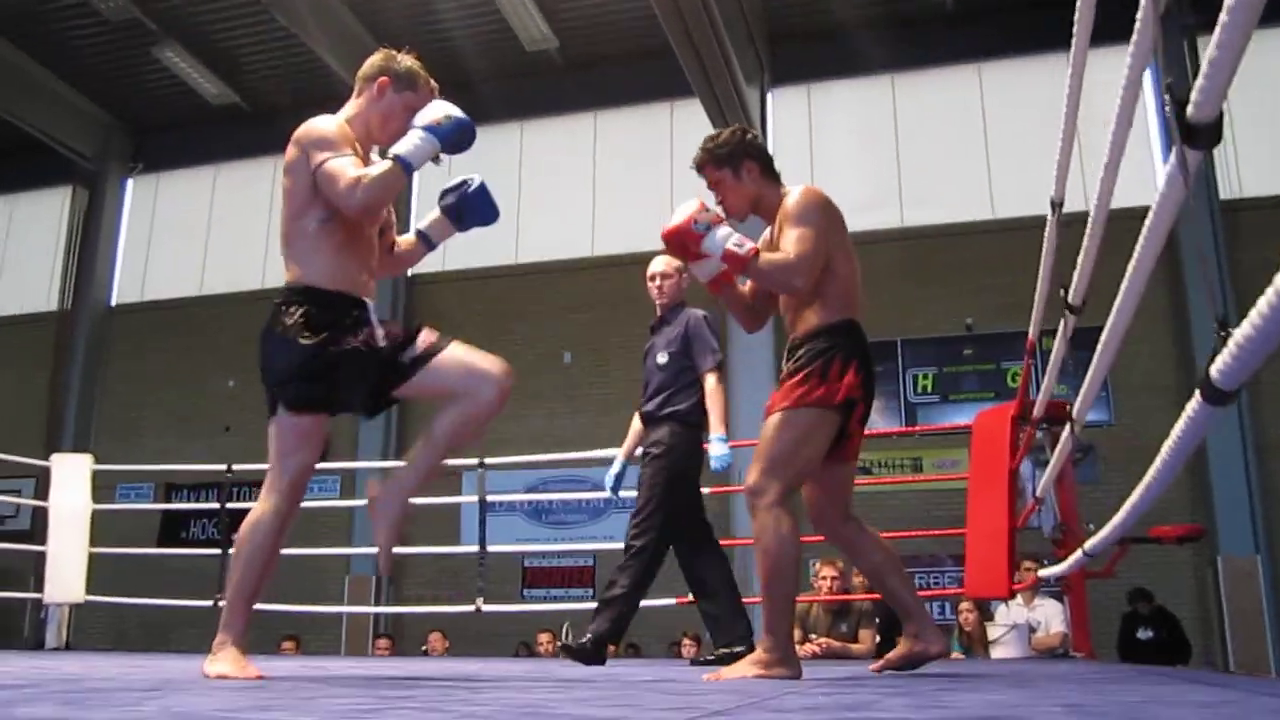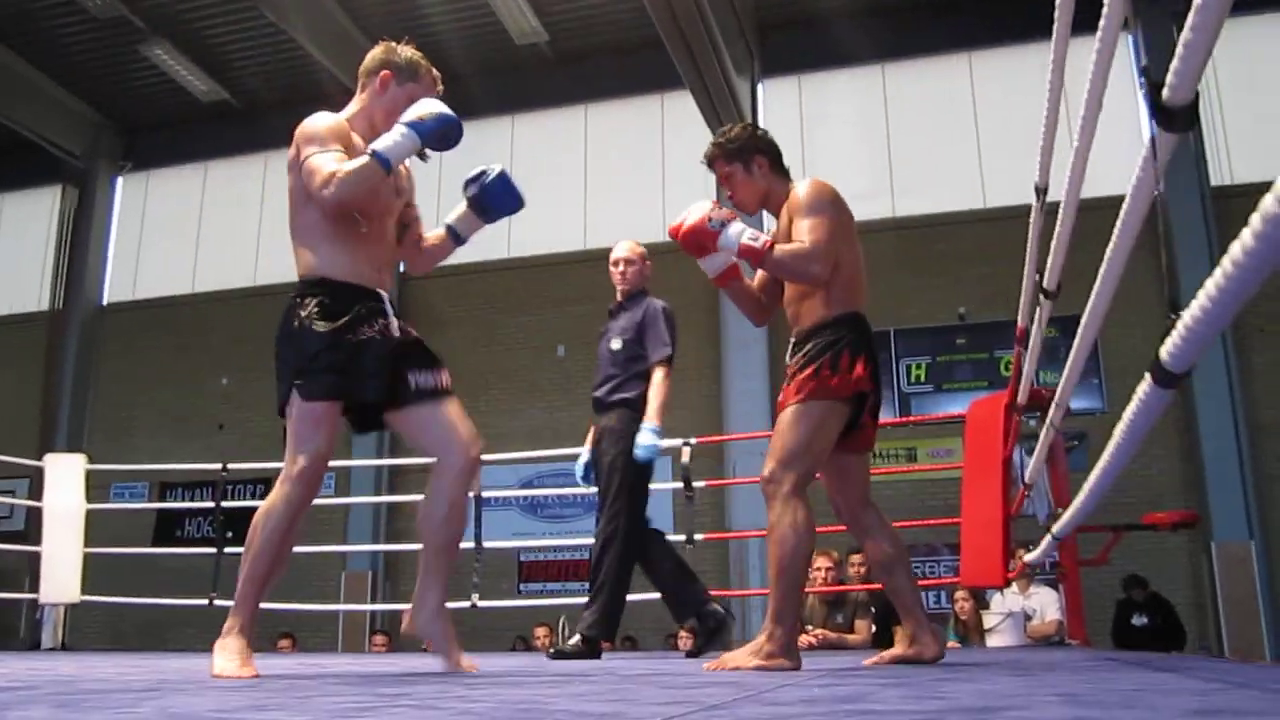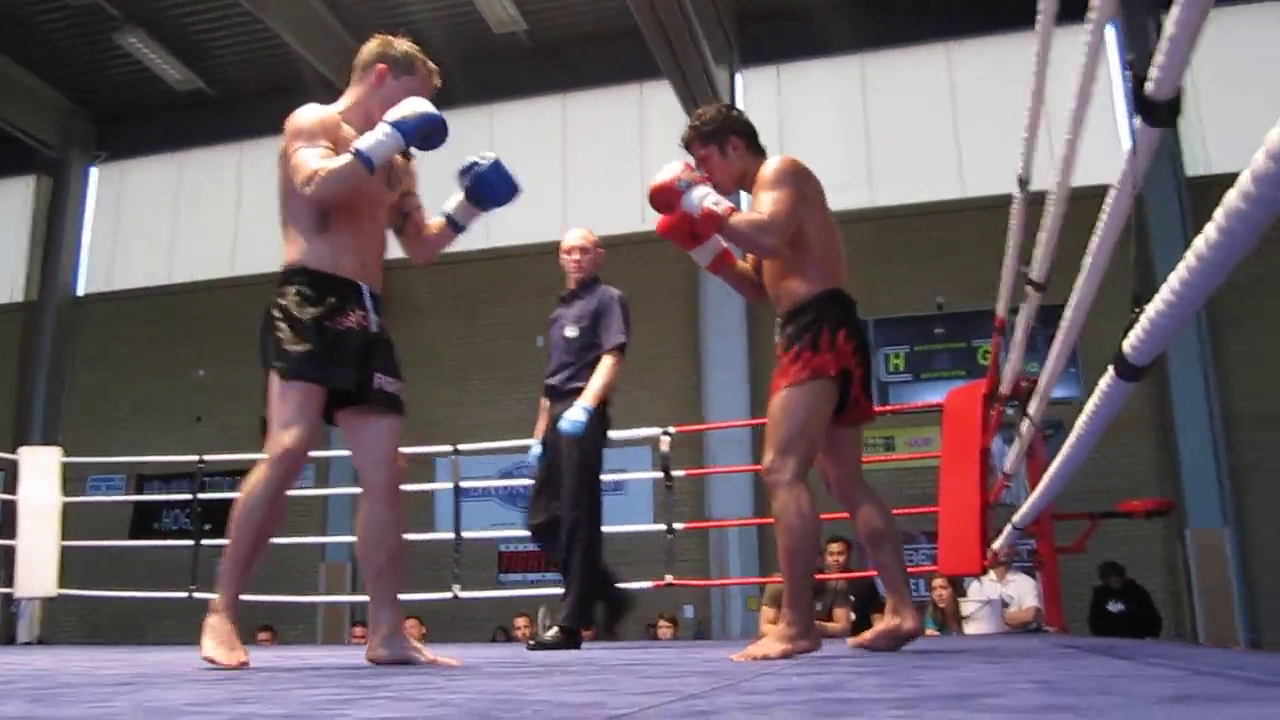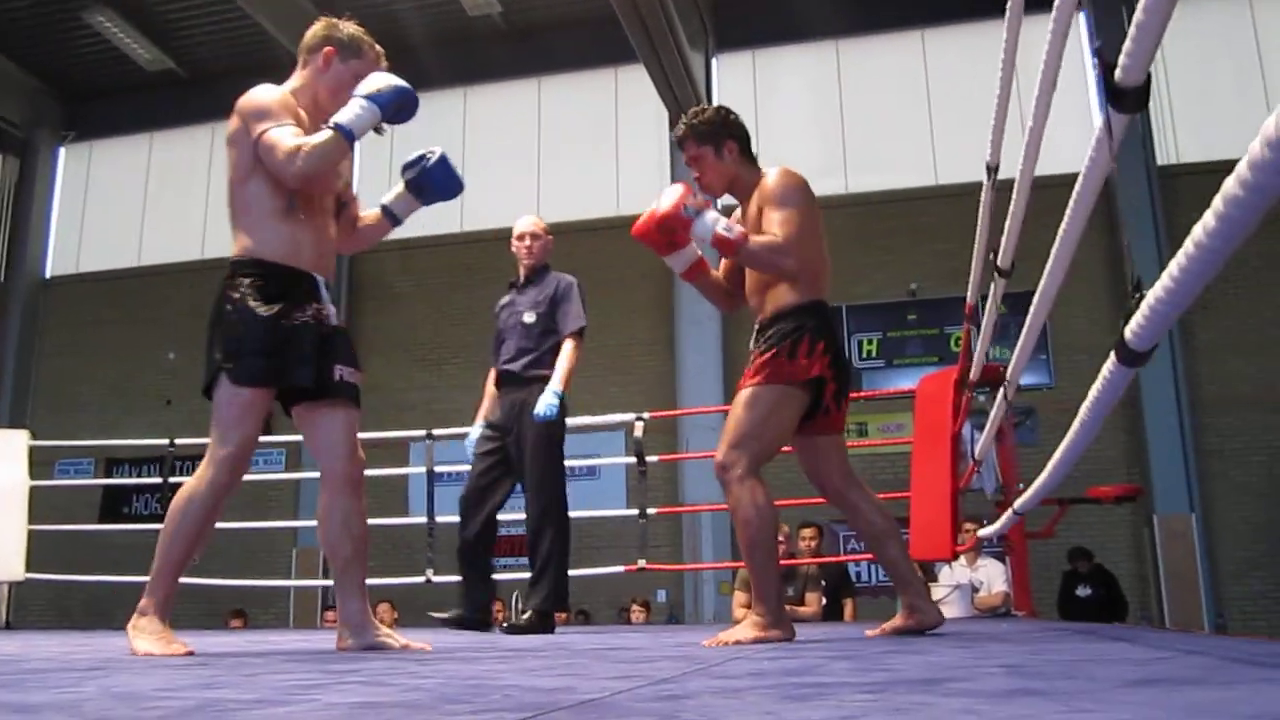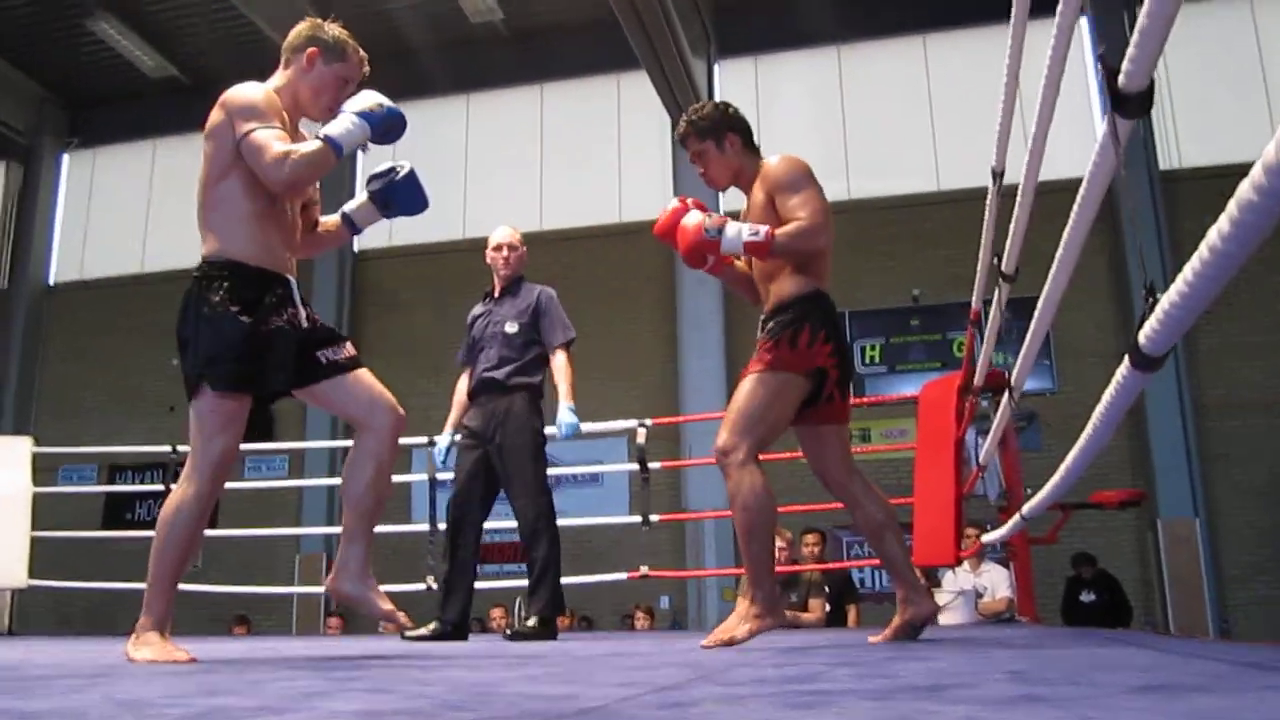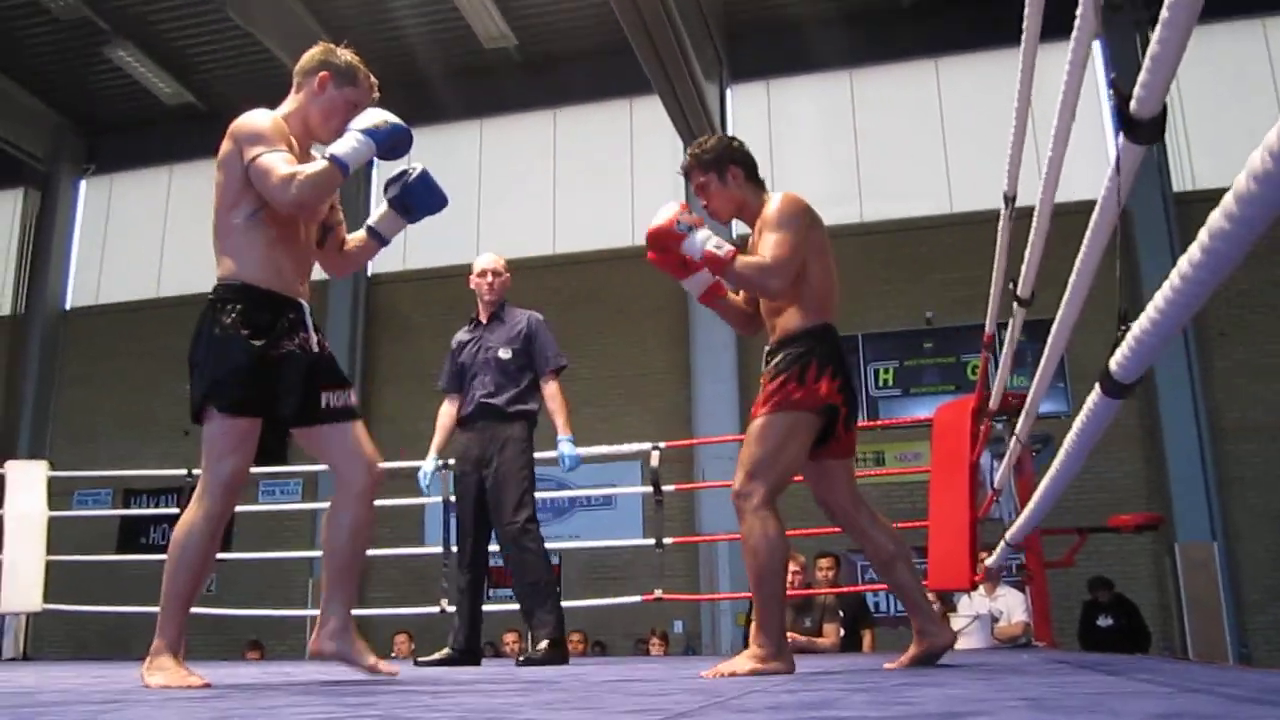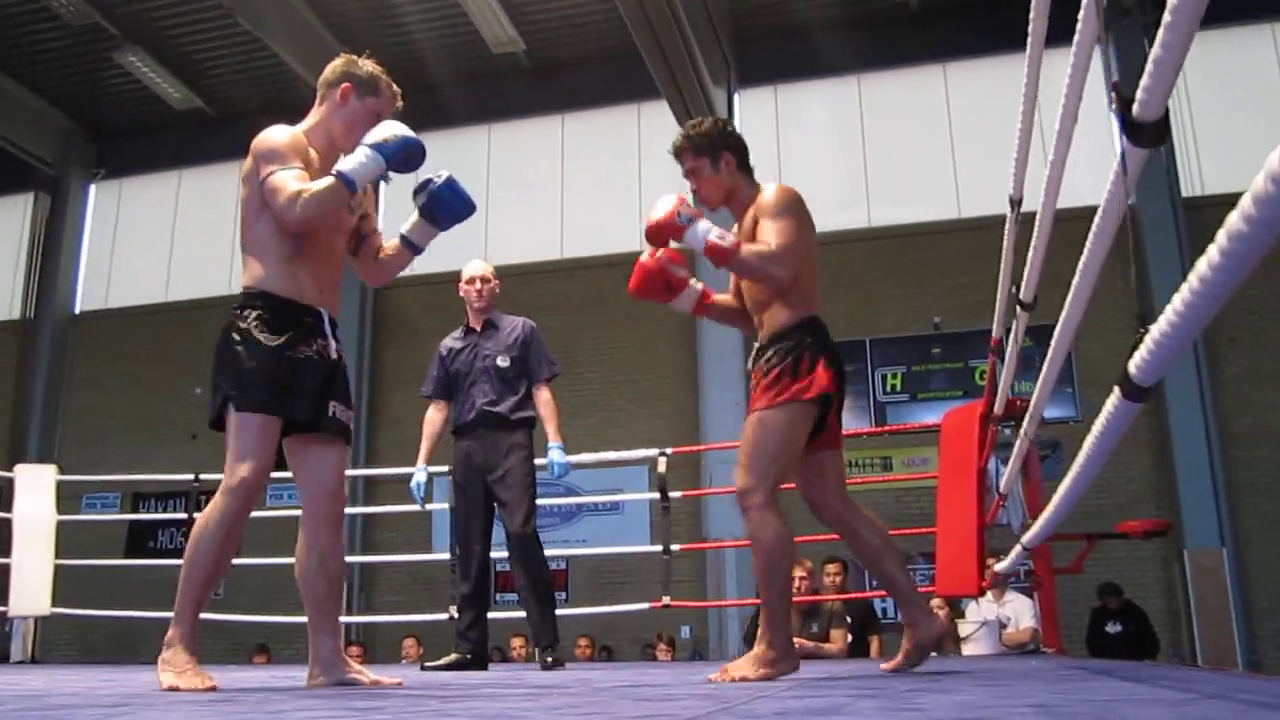
dt=0.2s
person 1, frame 1
left shoulder: (376, 164)
right shoulder: (321, 133)
left elbow: (388, 258)
right elbow: (358, 200)
left wrist: (447, 221)
right wrist: (421, 143)
left hip: (364, 326)
right hip: (311, 324)
left knee: (492, 381)
right knee: (288, 482)
left ankle: (397, 491)
right ankle: (227, 642)
person 1, frame 2
left shoulder: (393, 171)
right shoulder: (322, 129)
left elbow: (418, 257)
right elbow: (332, 193)
left wrist: (470, 217)
right wrist: (404, 138)
left hip: (383, 321)
right hip: (326, 316)
left knee: (461, 453)
right knee: (304, 470)
left ankle: (429, 606)
right ankle: (235, 634)
person 1, frame 3
left shoulder: (395, 164)
right shoulder: (313, 121)
left elbow: (421, 246)
right elbow: (315, 188)
left wrist: (468, 205)
right wrist: (387, 136)
left hip: (364, 317)
right hip: (308, 305)
left knee: (383, 475)
right knee: (287, 451)
left ankle: (387, 632)
right ankle: (222, 611)
person 1, frame 4
left shoulder: (333, 144)
right shoulder: (264, 103)
left elbow: (350, 236)
right elbow: (296, 167)
left wrist: (408, 197)
right wrist: (361, 113)
left hip: (317, 309)
right hip: (260, 298)
left knee: (343, 466)
right knee: (228, 456)
left ankle: (356, 619)
right ankle: (150, 612)
person 1, frame 5
left shoulder: (297, 137)
right shoulder: (247, 100)
right elbow: (284, 173)
left wrist: (371, 206)
right wrist: (351, 128)
left hip: (283, 303)
right hip: (230, 299)
left knee: (383, 418)
right knee: (211, 463)
left ankle: (353, 570)
right ankle: (150, 627)
person 1, frame 6
left shoulder: (315, 163)
right shoulder: (256, 128)
left elbow: (338, 259)
right elbow: (290, 195)
left wrist: (392, 216)
right wrist: (357, 146)
left hip: (296, 329)
right hip: (243, 322)
left knee: (360, 472)
right knee: (221, 486)
left ankle: (335, 627)
right ankle: (164, 651)
person 1, frame 7
left shoulder: (351, 184)
right shoulder: (278, 143)
left elbow: (376, 269)
right elbow: (298, 212)
left wrist: (425, 225)
right wrist: (369, 160)
left hip: (320, 341)
right hip: (265, 329)
left knee: (325, 504)
right knee: (243, 482)
left ankle: (328, 658)
right ankle: (178, 643)
person 2, frame 1
left shoulder: (803, 202)
right shoulder: (777, 230)
left elbow: (798, 277)
right elbow: (752, 316)
left wrist: (723, 242)
right wrist: (706, 262)
left hip: (829, 362)
right hip: (820, 368)
left knee: (765, 490)
right knee: (832, 517)
left ankle: (776, 652)
right ankle: (922, 630)
person 2, frame 2
left shoulder: (812, 195)
right shoulder: (785, 224)
left elbow: (816, 267)
right elbow: (760, 312)
left wrist: (736, 236)
right wrist: (715, 257)
left hip: (835, 354)
right hip: (822, 360)
left knee: (781, 482)
right knee: (855, 507)
left ankle: (778, 640)
right ankle: (918, 634)
person 2, frame 3
left shoulder: (781, 171)
right shoulder: (768, 193)
left elbow: (772, 239)
right elbow: (759, 287)
left wrist: (704, 203)
right wrist: (704, 244)
left hip: (818, 332)
right hip: (819, 336)
left knee: (783, 471)
right knee: (847, 482)
left ankle: (797, 627)
right ankle: (900, 609)
person 2, frame 4
left shoulder: (780, 185)
right shoulder: (746, 211)
left elbow: (788, 260)
right elbow: (729, 298)
left wrist: (709, 224)
right wrist: (678, 252)
left hip: (797, 341)
right hip: (798, 348)
left knee: (734, 464)
right knee: (838, 483)
left ankle: (767, 614)
right ankle: (916, 603)
person 2, frame 5
left shoulder: (782, 171)
right shoulder: (756, 201)
left elbow: (816, 236)
right elbow: (756, 288)
left wrist: (732, 235)
right wrist: (708, 249)
left hip: (801, 329)
right hip: (797, 335)
left knee: (734, 449)
right knee: (839, 475)
left ankle: (761, 602)
right ankle: (913, 598)
person 2, frame 6
left shoulder: (783, 209)
right shoulder: (765, 230)
left elbow: (772, 281)
right elbow: (751, 320)
left wrist: (700, 242)
right wrist: (695, 275)
left hip: (804, 364)
right hip: (807, 371)
left knee: (751, 494)
right knee: (846, 507)
left ankle: (768, 646)
right ankle: (928, 627)
person 2, frame 7
left shoulder: (776, 199)
right shoulder: (746, 223)
left elbow: (780, 270)
right elbow: (746, 312)
left wrist: (701, 234)
right wrist: (683, 292)
left hip: (796, 358)
right hip: (787, 363)
left knee: (754, 492)
right knee: (832, 505)
left ankle: (774, 648)
right ankle: (918, 619)
person 3, frame 1
left shoulder: (693, 321)
right shoulder: (656, 336)
left elbow: (712, 378)
left wrist: (717, 436)
right wrist: (622, 459)
left hip: (677, 438)
right hip: (661, 441)
left knee: (645, 537)
right knee: (694, 542)
left ankle: (601, 635)
right ankle: (734, 637)
person 3, frame 2
left shoulder: (652, 311)
right shoulder: (614, 320)
left elbow: (661, 371)
left wrist: (651, 427)
right wrist: (589, 446)
left hip: (630, 426)
right hip: (611, 428)
left knee: (614, 530)
right knee: (635, 532)
left ankle: (593, 633)
right ankle: (702, 612)
person 3, frame 3
left shoulder: (607, 299)
right shoulder: (561, 310)
left elbow: (611, 358)
left wrist: (584, 406)
right wrist: (539, 436)
left hip: (581, 417)
right hip: (560, 417)
left knee: (578, 519)
right knee: (542, 519)
left ankle: (572, 622)
right ankle: (608, 596)
person 3, frame 4
left shoulder: (562, 286)
right shoulder: (506, 300)
left elbow: (571, 343)
left wrist: (554, 390)
right wrist: (479, 422)
left hip: (537, 407)
right hip: (504, 408)
left knee: (544, 505)
right knee: (475, 503)
left ankle: (543, 607)
right ankle: (475, 605)
person 3, frame 5
left shoulder: (539, 298)
right shoulder: (478, 313)
left elbow: (559, 354)
left wrist: (566, 406)
right wrist: (448, 429)
left hip: (517, 408)
right hip: (478, 416)
left knee: (532, 510)
right knee: (462, 514)
left ankle: (543, 614)
right ankle: (451, 618)
person 3, frame 6
left shoulder: (528, 324)
right shoulder: (461, 339)
left elbow: (549, 382)
right elbow: (451, 402)
left wrist: (564, 436)
right wrist: (433, 455)
left hip: (510, 434)
right hip: (469, 441)
left knee: (518, 530)
right knee: (468, 542)
left ankle: (549, 637)
right ankle: (465, 643)
person 3, frame 7
left shoulder: (521, 331)
right shoulder: (449, 346)
left elbow: (541, 390)
right elbow: (438, 407)
left wrist: (555, 443)
right wrist: (422, 463)
left hip: (510, 441)
right hip: (467, 448)
left knee: (522, 533)
right knee: (469, 548)
left ankle: (546, 642)
right ankle: (470, 647)
